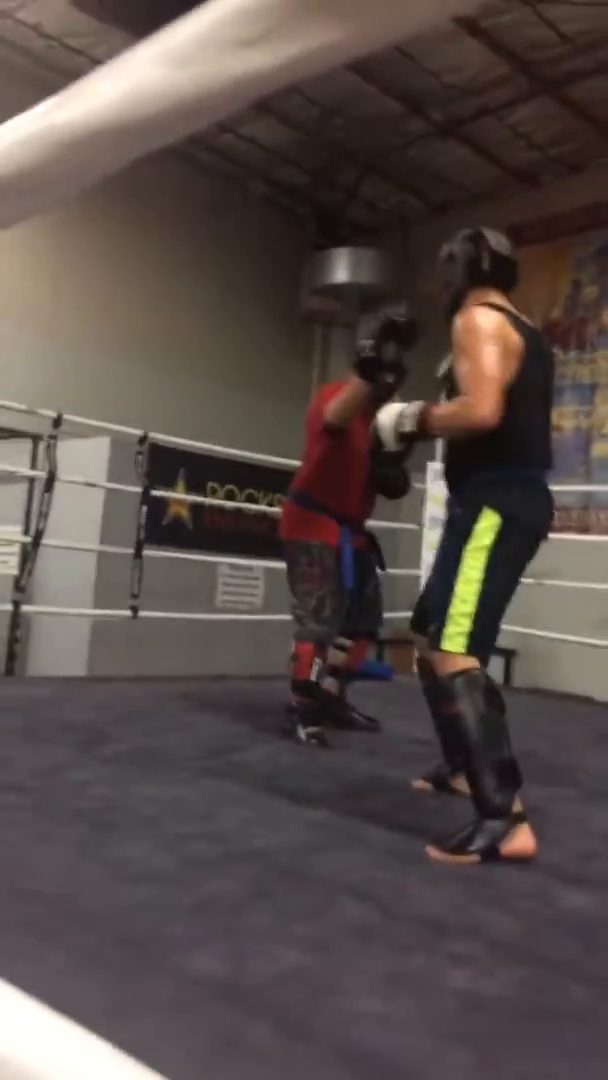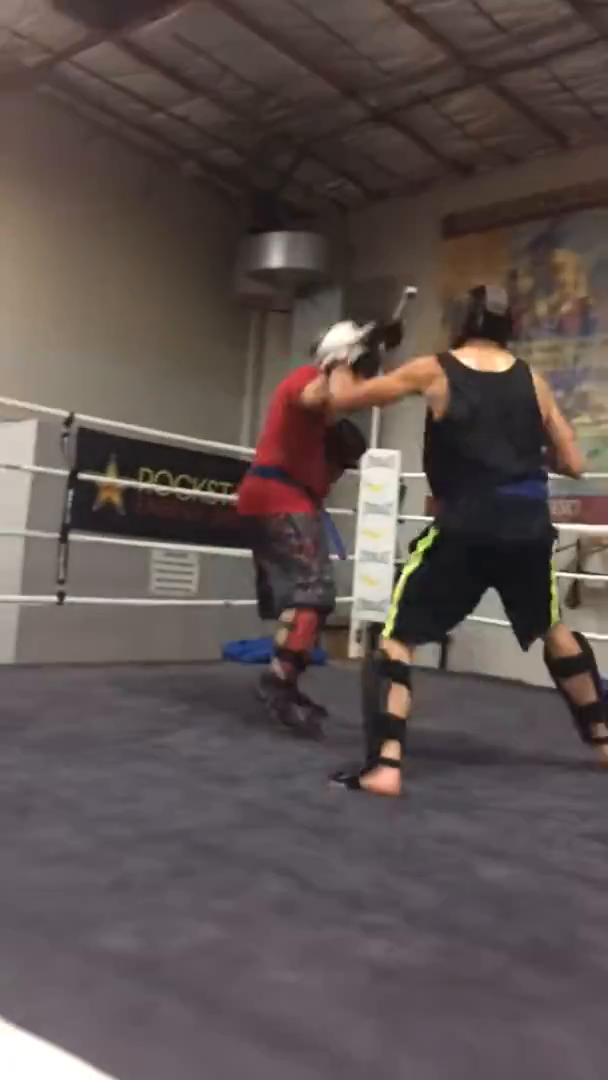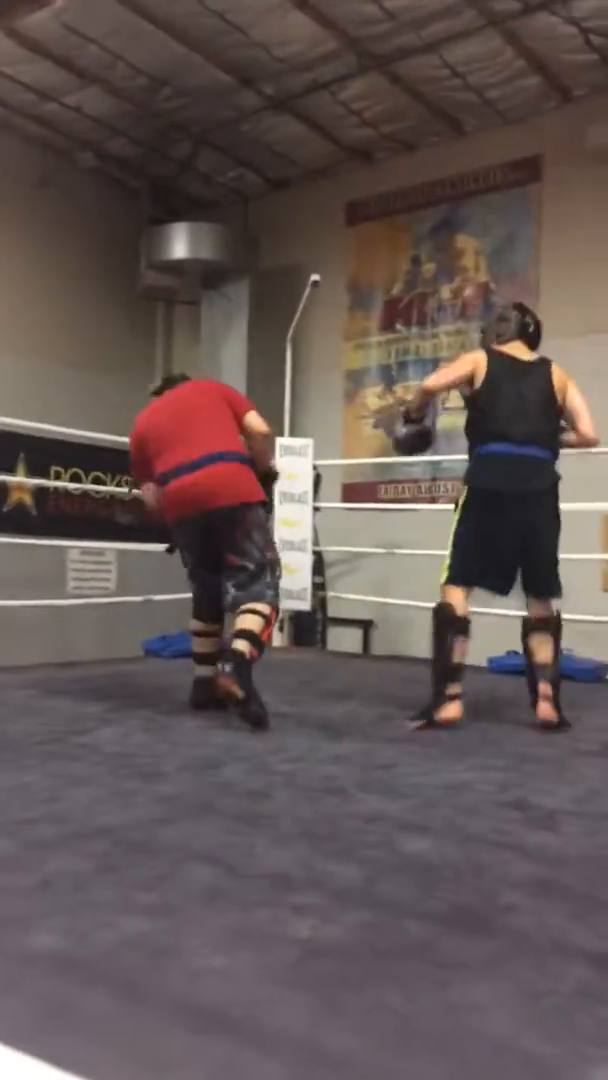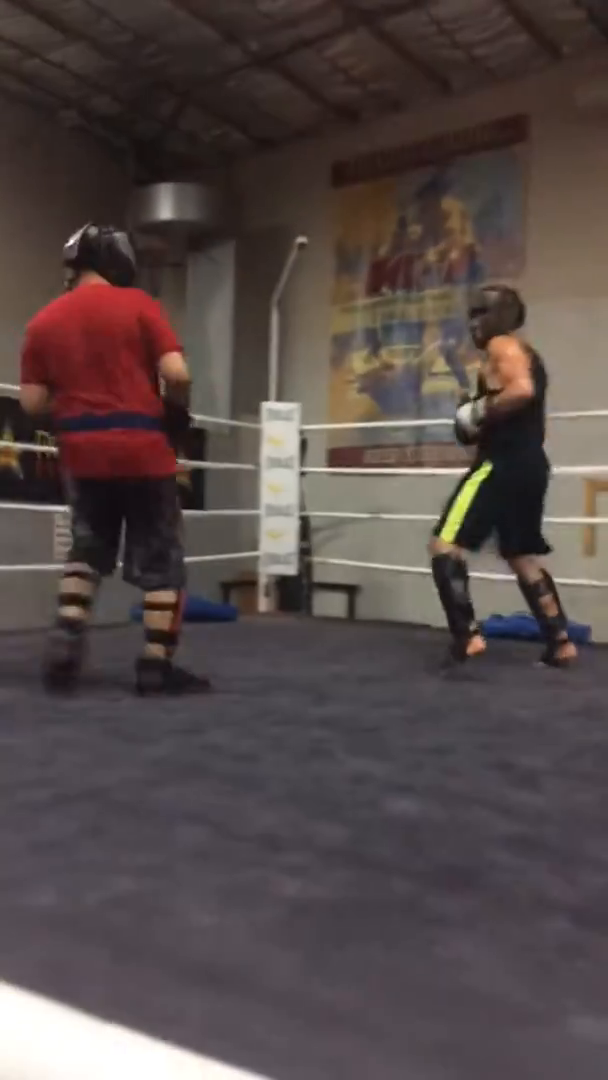
dt=0.5s
person 1, frame 1
left shoulder: (477, 320)
right shoulder: (525, 332)
left elbow: (481, 412)
left wrist: (416, 419)
left hip: (495, 504)
right hip: (515, 501)
left knee: (450, 655)
right knee: (432, 630)
left ankle: (505, 821)
right ankle: (462, 768)
person 1, frame 2
left shoulder: (435, 369)
right shoulder: (531, 380)
left elbow: (347, 398)
left hip: (465, 526)
right hip: (529, 522)
left knee: (396, 641)
right knee: (552, 631)
left ankle: (384, 763)
person 1, frame 3
left shoulder: (478, 360)
right shoulder: (555, 374)
left elbow: (429, 388)
right elbow: (586, 434)
left wrist: (410, 414)
left hip: (490, 483)
right hip: (539, 487)
left knee: (454, 587)
right knee: (542, 597)
left ankle: (447, 698)
right ankle: (546, 700)
person 1, frame 4
left shoulder: (502, 347)
right shoulder: (529, 356)
left elbow: (522, 391)
left wrist: (480, 411)
right wrist: (484, 421)
left hip: (503, 462)
right hip: (531, 466)
left knee: (445, 544)
right knee: (523, 556)
left ankle: (467, 635)
right ankle: (560, 642)
person 2, frame 1
left shoulder: (376, 411)
right shoulder: (336, 398)
right elbow: (335, 416)
left wrist: (390, 472)
right wrist: (369, 366)
left hip: (350, 528)
right hip: (314, 526)
left knee: (363, 617)
right knee: (318, 620)
left ankle: (329, 697)
right ankle: (301, 710)
person 2, frame 2
left shoulder: (328, 412)
right shoulder: (307, 377)
left elbow: (321, 465)
right elbow: (313, 399)
left wrist: (344, 456)
right wrist: (351, 353)
left hip: (289, 502)
right hip: (279, 497)
left knee: (293, 596)
right knee: (312, 589)
left ankle: (283, 686)
right ankle: (277, 684)
person 2, frame 3
left shoulder: (143, 422)
right shoulder: (212, 389)
left elbow: (150, 497)
right elbow: (259, 430)
right wrist: (265, 478)
left hip: (181, 505)
right hip: (232, 489)
left knee: (207, 594)
right knee: (260, 587)
left ankle: (205, 682)
right ankle: (235, 666)
person 2, frame 4
left shoulder: (43, 322)
right shoulder: (138, 305)
left elbow: (32, 402)
right elbow: (177, 373)
right wrist: (177, 409)
left hip: (81, 455)
right hip: (143, 451)
left knee: (89, 551)
right knee: (160, 561)
left ankle: (66, 637)
right ankle: (156, 666)
